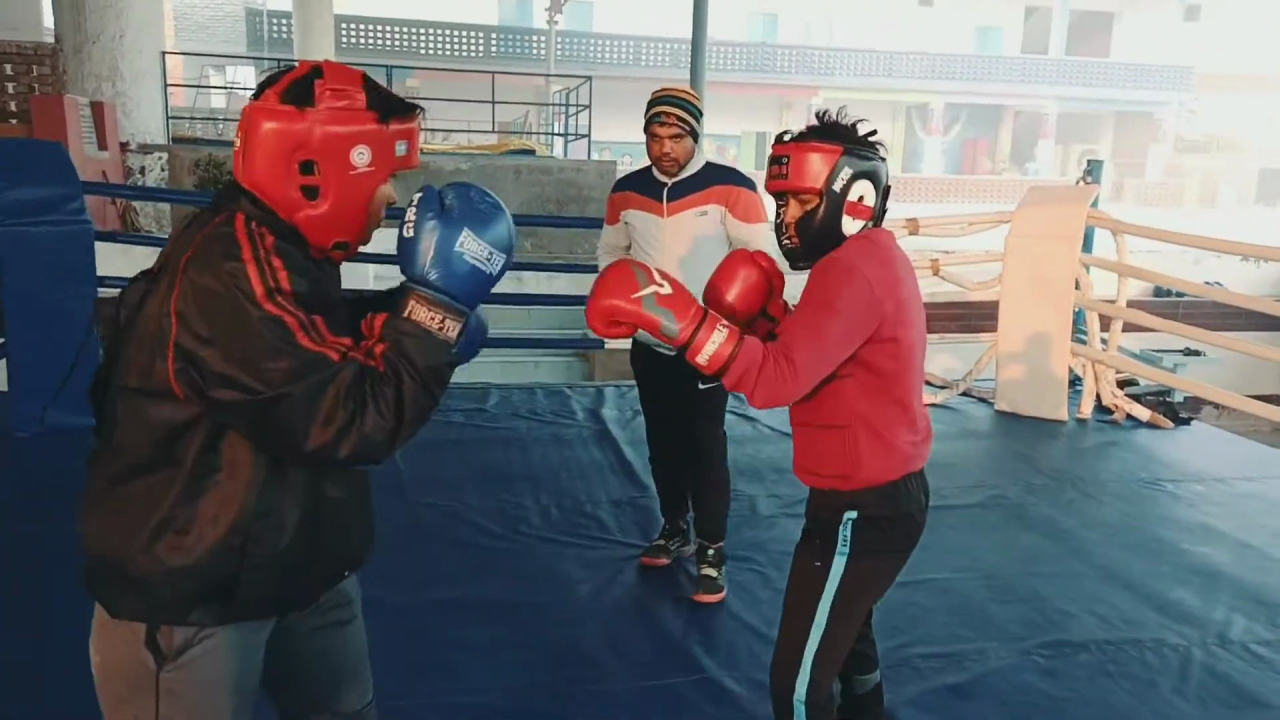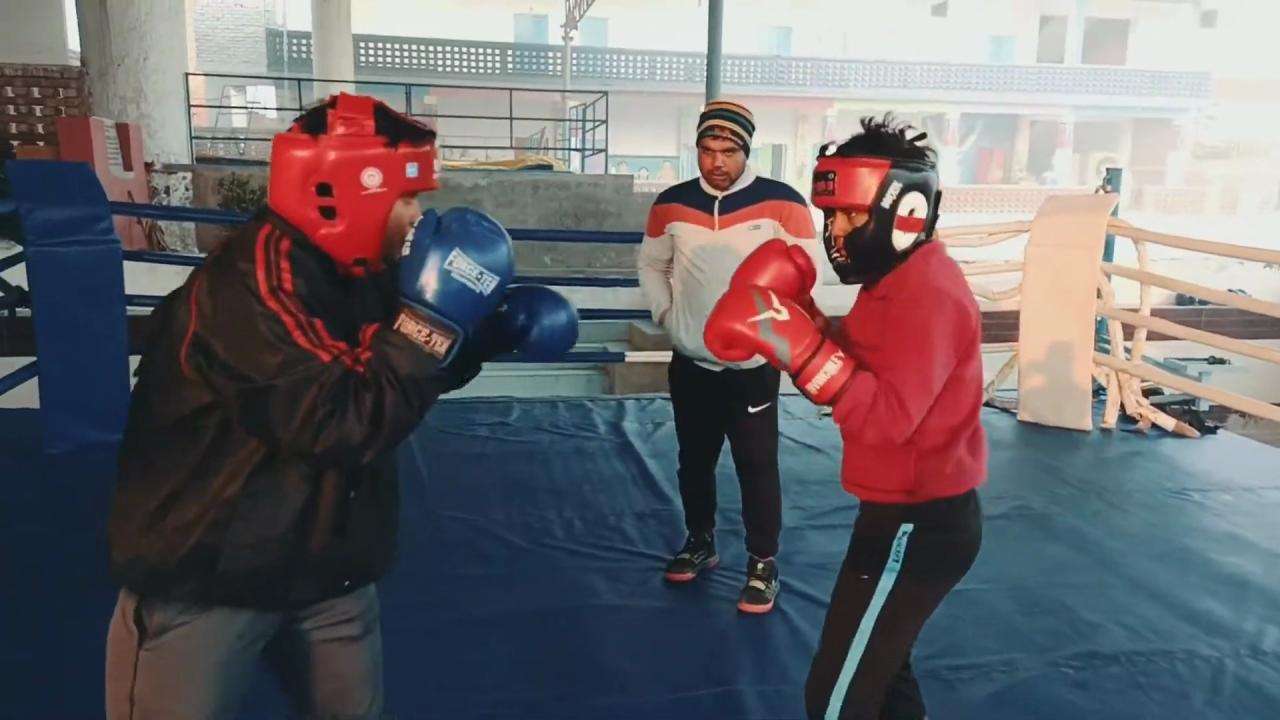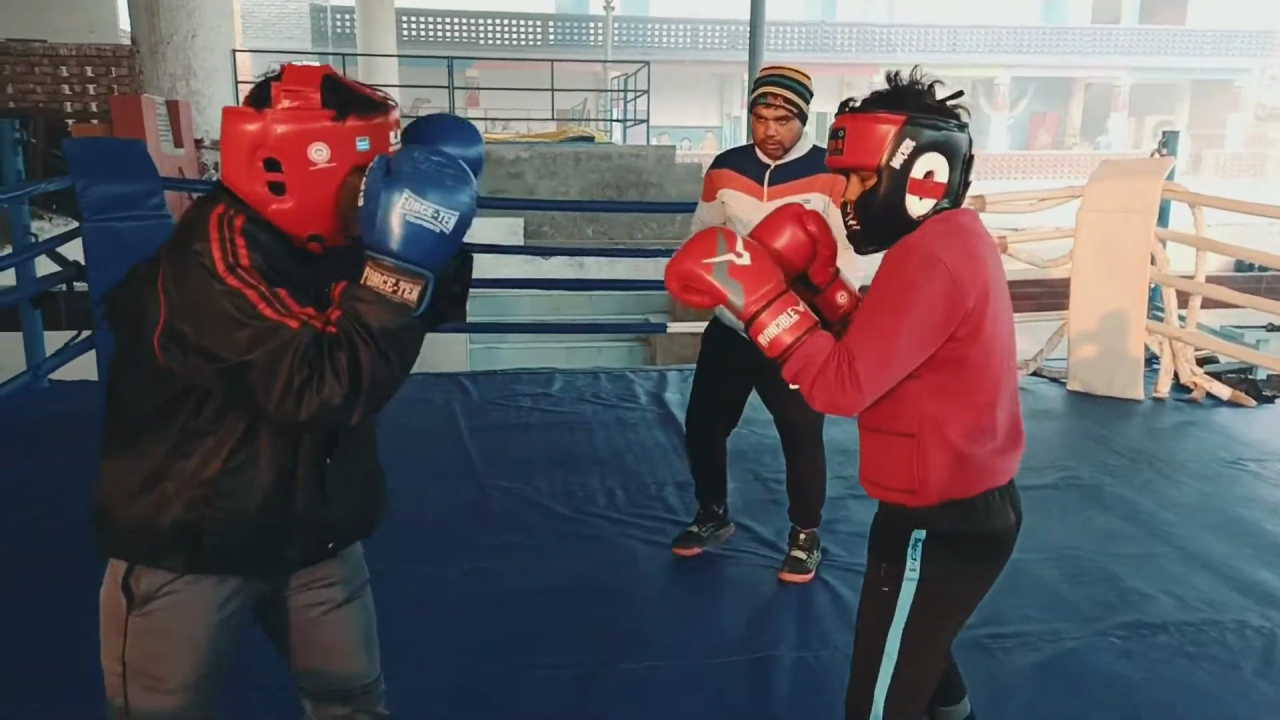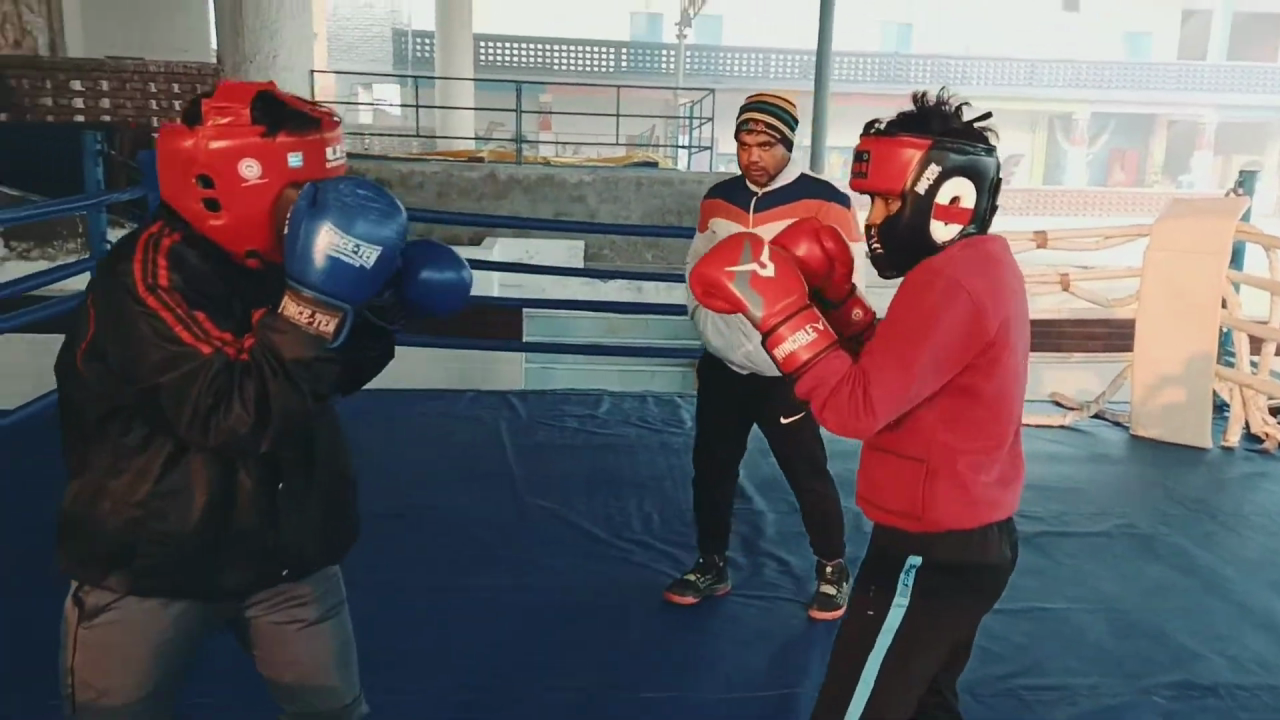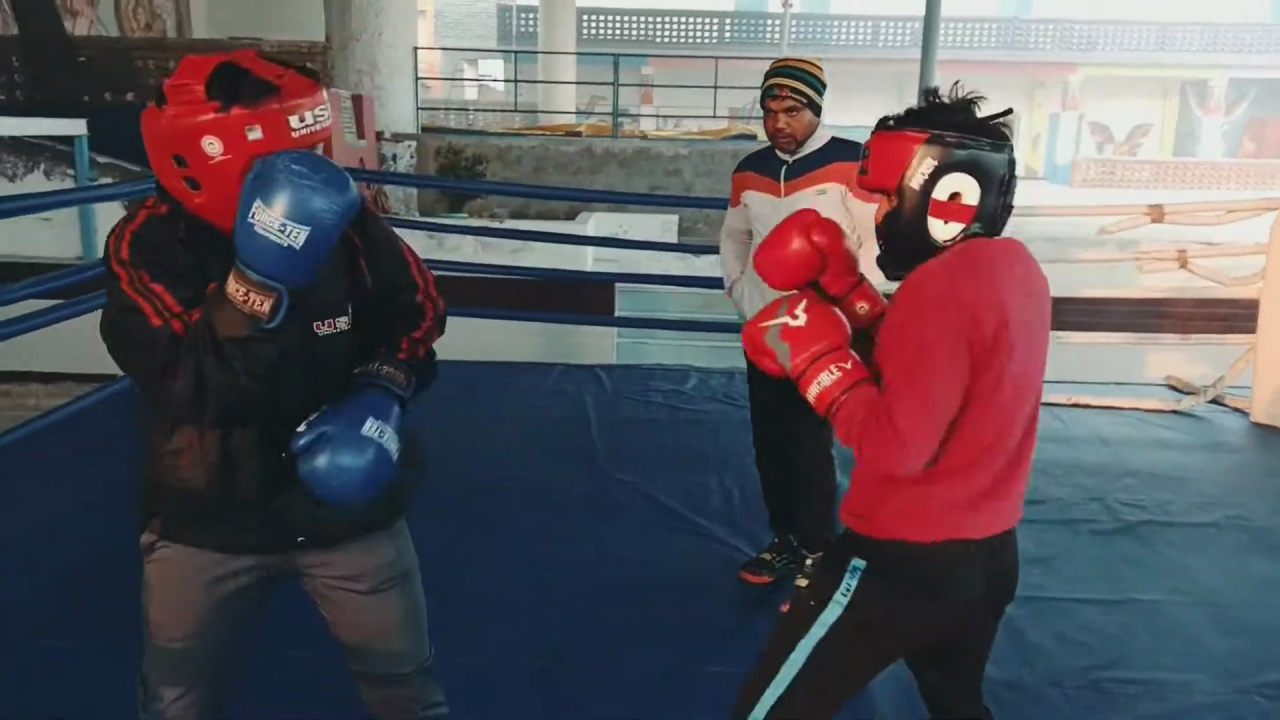
dt=0.4s
person 1, frame 1
left shoulder: (279, 245)
right shoulder: (232, 272)
right elbow: (353, 417)
left wrist: (414, 299)
right wrist: (437, 298)
left hip: (299, 565)
right hip: (189, 590)
person 1, frame 2
left shoulder: (357, 270)
right shoulder: (255, 277)
left elbow: (428, 362)
right elbow: (337, 423)
left wrist: (502, 322)
right wrist: (429, 316)
left hip: (324, 567)
right hip: (198, 573)
person 1, frame 3
left shoulder: (321, 236)
right shoulder: (216, 258)
left elbow: (433, 308)
right elbow: (325, 391)
left wrist: (431, 240)
right wrist: (399, 264)
left hip: (311, 528)
right hip: (187, 543)
person 1, frame 4
left shoulder: (281, 257)
right shoulder: (154, 275)
left elbow: (337, 373)
right elbow: (240, 417)
left wrist: (381, 299)
right wrist: (320, 297)
left hip: (284, 551)
right hip: (146, 564)
person 1, frame 5
left shoulder: (346, 221)
right shoulder: (147, 247)
left elbow: (415, 308)
right elbow: (199, 390)
left wrist: (380, 394)
right wrist: (262, 274)
left hip: (347, 504)
right hip: (207, 520)
person 2, frame 1
left shoulder: (853, 271)
right shoulder: (870, 259)
left elbow: (778, 377)
right elbow: (821, 358)
left wrist: (679, 318)
right wrist: (772, 316)
left hip: (862, 507)
right hip: (884, 492)
right knee: (842, 626)
person 2, frame 2
left shoulder: (928, 294)
right shoulder: (892, 276)
left elbow: (887, 416)
right elbow: (856, 363)
left wrist: (799, 347)
right wrist: (794, 315)
left hip: (917, 526)
right hip: (913, 515)
right knee: (878, 664)
person 2, frame 3
left shoulder: (929, 261)
right shoulder: (958, 241)
left elbow: (845, 385)
right elbow: (887, 351)
left wrist: (761, 298)
right wrist: (822, 290)
left hip: (938, 523)
right hip: (974, 504)
right knee: (919, 656)
person 2, frame 4
left shoulder: (947, 284)
right shoulder: (981, 264)
left elbow: (858, 406)
right elbow: (899, 370)
left wrist: (781, 309)
right wrist: (837, 304)
left hip: (931, 554)
right hip: (970, 539)
person 2, frame 5
left shoulder: (943, 289)
right shoulder: (1014, 271)
left elbow: (898, 443)
left wrist: (813, 360)
right wrist: (846, 295)
left hip: (904, 561)
right hip: (989, 552)
person 3, frame 1
left shoulder: (730, 188)
right shoulder: (627, 191)
left elbow: (757, 258)
right elbow: (611, 254)
right hip: (649, 346)
left knee: (704, 446)
right knee: (663, 444)
left ankle: (711, 550)
right ankle: (674, 529)
person 3, frame 2
left shoulder: (782, 203)
right shoulder: (671, 204)
left elbow: (804, 275)
right elbow: (651, 266)
right wrist: (667, 316)
left hip: (754, 366)
right hip: (691, 362)
left knee: (756, 465)
right knee: (694, 460)
left ankle: (763, 565)
right ankle: (700, 542)
person 3, frame 3
left shoulder: (834, 175)
right shoulder: (725, 168)
left elbow: (852, 251)
right elbow: (703, 231)
right hip: (728, 329)
left knee: (802, 440)
right knee: (703, 426)
left ankle: (805, 536)
right ankle: (712, 513)
person 3, frame 4
left shoulder: (823, 202)
right shoulder: (718, 198)
right elbow: (699, 263)
right wrist: (704, 315)
left hip: (786, 371)
right hip: (721, 364)
left knee: (806, 473)
right knee: (711, 468)
left ankle: (832, 569)
right ankle: (711, 565)
person 3, frame 5
left shoulder: (853, 166)
right shoulder: (751, 170)
right elbow: (733, 238)
right wrist: (743, 295)
left knee: (809, 442)
right knee: (770, 443)
left ankle: (817, 553)
right ankle: (786, 541)
